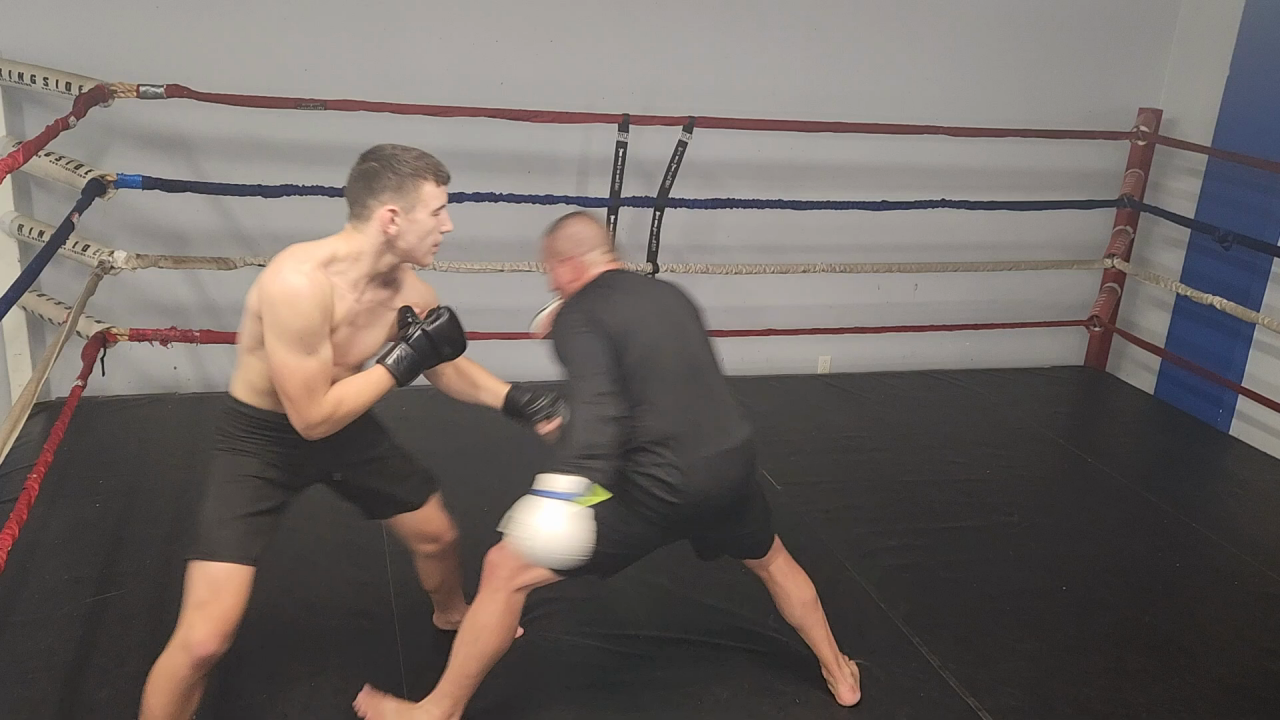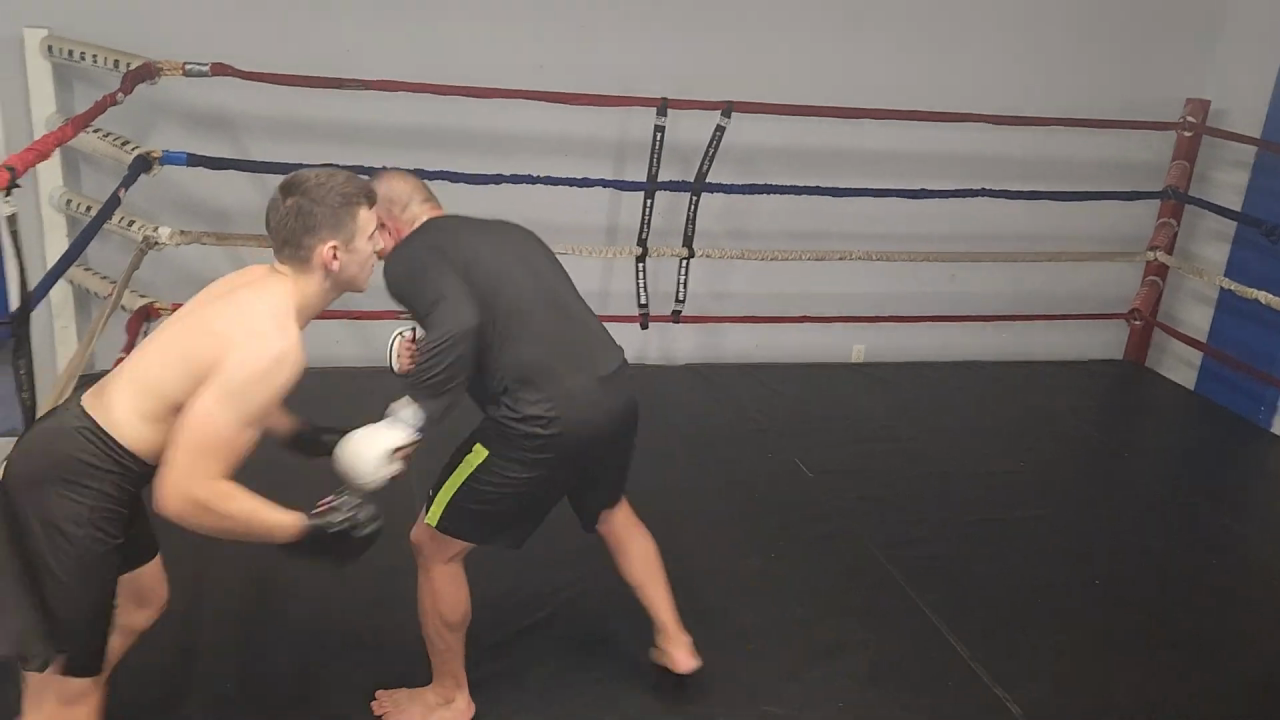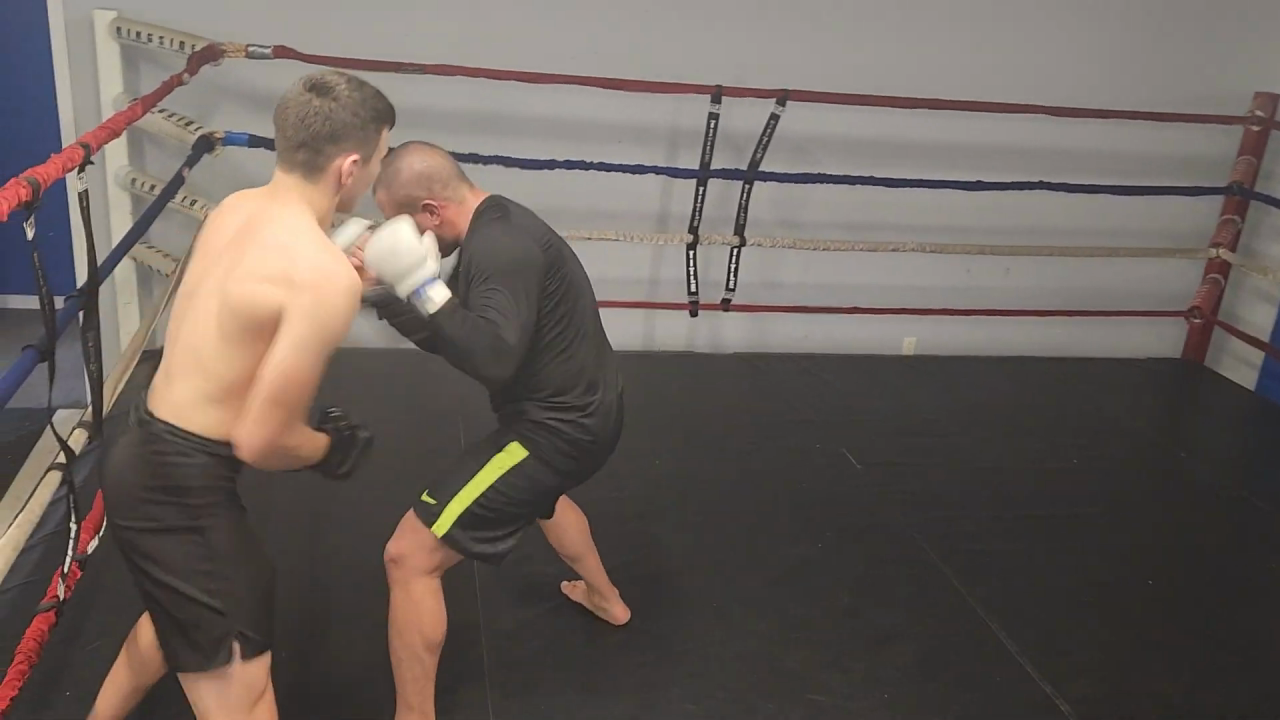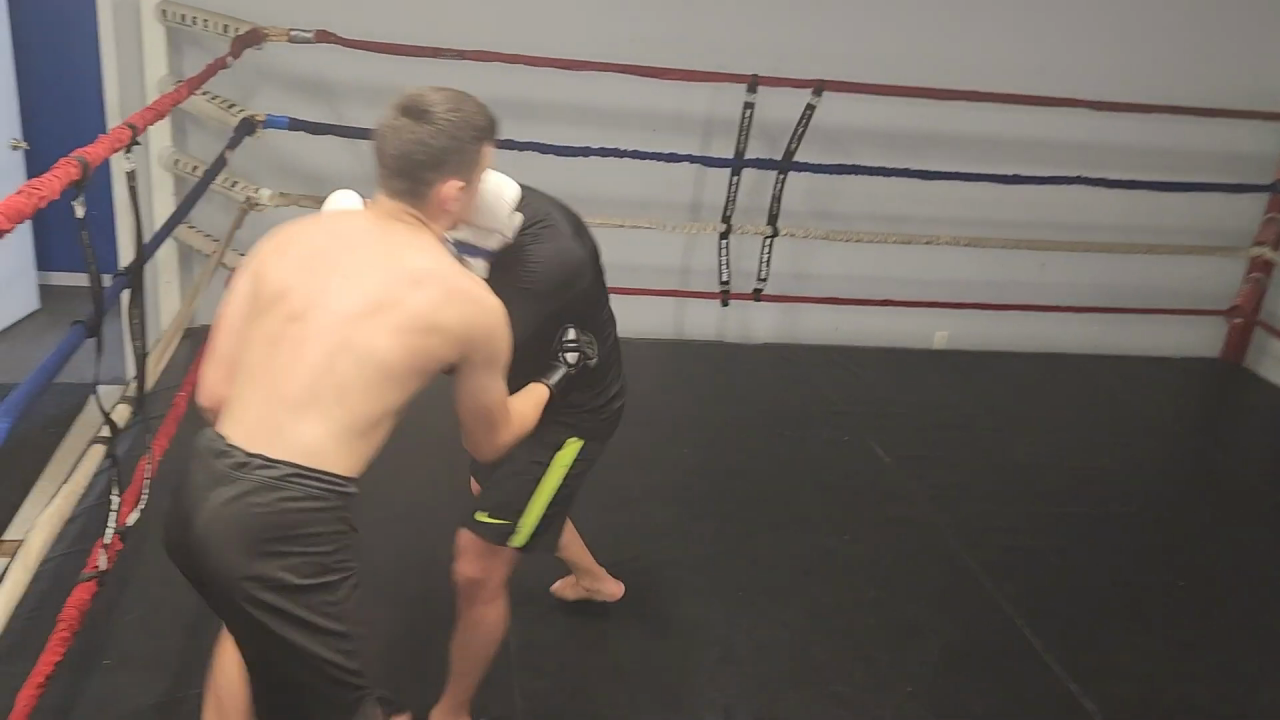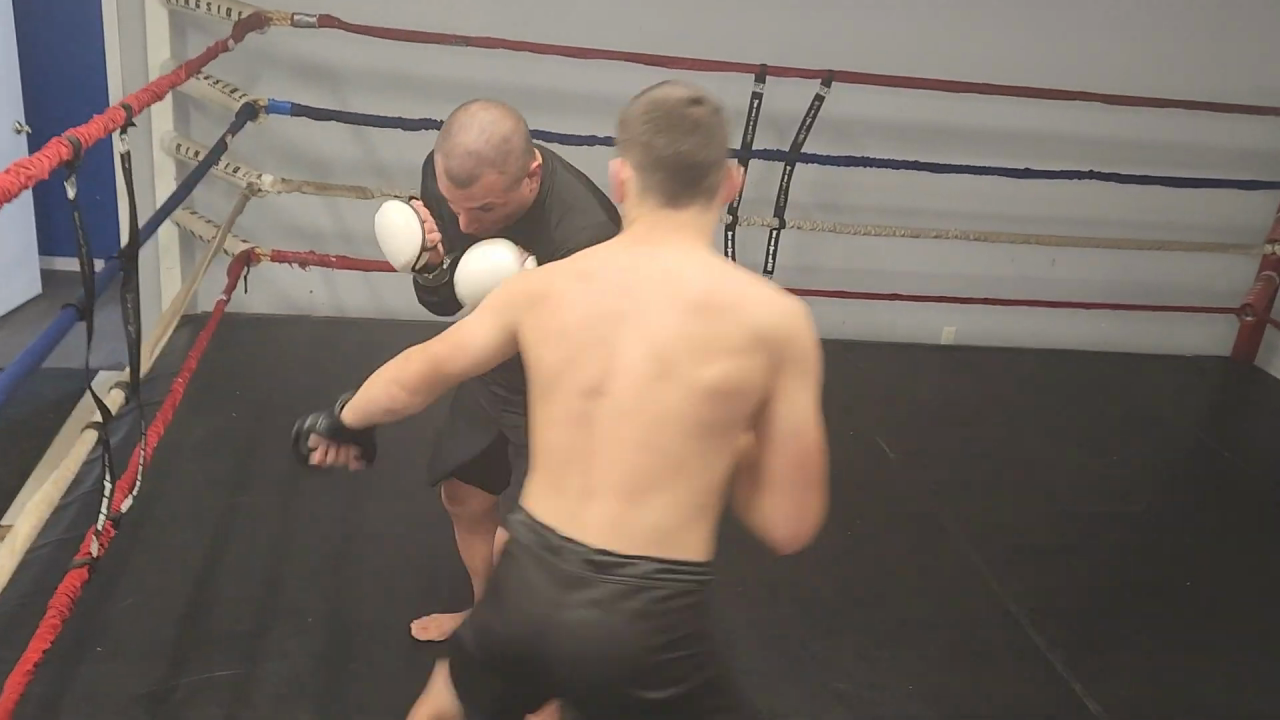
dt=0.4s
person 1, frame 1
left shoulder: (407, 289)
right shoulder: (298, 282)
left elbow: (448, 368)
right elbow: (312, 418)
left wrist: (519, 401)
right wrist: (403, 358)
left hip: (341, 424)
right hip: (259, 440)
left knee: (435, 532)
right knee: (202, 641)
left ankle: (452, 614)
person 1, frame 2
left shoulder: (257, 289)
right shoulder: (271, 346)
right elbow: (184, 495)
left wrist: (297, 432)
right wrist: (308, 531)
left hip: (87, 453)
right hip: (72, 484)
left knee: (142, 603)
person 1, frame 3
left shoulder: (236, 209)
right shoulder: (326, 278)
right elbow: (260, 442)
right wrist: (331, 447)
left hip: (143, 454)
right hip: (179, 480)
left knee: (178, 599)
person 1, frame 4
left shoulder: (288, 240)
right shoulder: (471, 305)
left elbow: (212, 392)
right elbow: (488, 441)
right wrist: (550, 380)
left hip: (199, 496)
right hip: (286, 525)
left knee: (250, 624)
person 1, frame 5
left shoulder: (540, 287)
right shoulder: (776, 322)
left elbow: (409, 379)
right elbow: (790, 527)
left wrist: (343, 420)
left hip: (529, 592)
right hip: (653, 633)
person 2, frame 1
left shoulder: (579, 314)
right shoulder: (672, 296)
left elbow: (597, 403)
left wrist: (564, 485)
left hip: (662, 485)
right hip: (732, 464)
left knee: (506, 569)
right knee: (770, 560)
right ankle: (838, 675)
person 2, frame 2
left shoulder: (412, 259)
right shoulder: (513, 236)
left elbow: (457, 324)
right wrist: (436, 356)
left hip: (544, 422)
right hip: (613, 394)
left knee: (433, 545)
right knee: (609, 512)
right ankle: (673, 640)
person 2, frame 3
left shoulder: (500, 244)
right shoulder: (502, 223)
left elbow: (493, 356)
right elbow: (477, 329)
left wrist: (416, 293)
right wrist: (416, 298)
left hip: (554, 427)
right hip: (589, 413)
left knee: (408, 557)
right knee: (541, 495)
right ankle: (606, 596)
person 2, frame 4
left shoulder: (550, 256)
right shoulder: (492, 209)
left wrist: (470, 253)
left hip: (572, 407)
right hip: (527, 392)
left knee: (476, 570)
right knee: (490, 490)
right ankle: (594, 579)
person 2, frame 5
left shoulder: (583, 233)
right shoulder: (443, 175)
right elbow: (442, 301)
right wrist: (431, 261)
right hip: (492, 377)
right knee: (463, 497)
